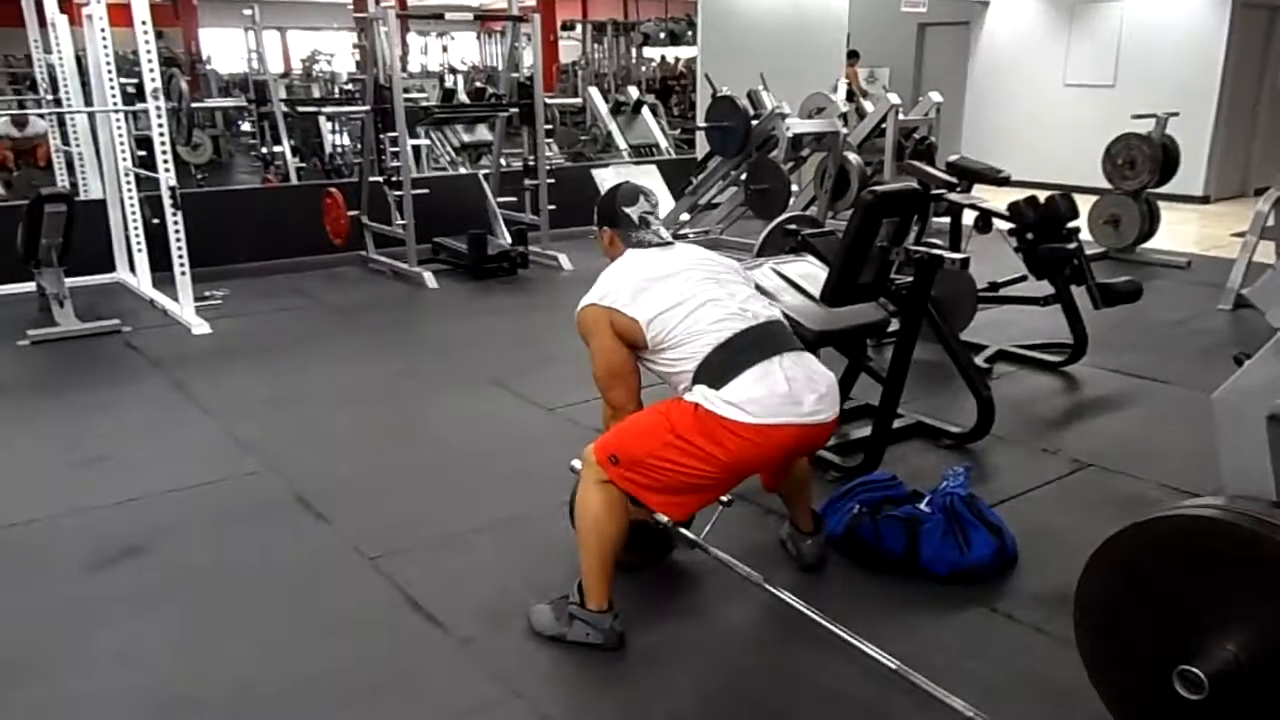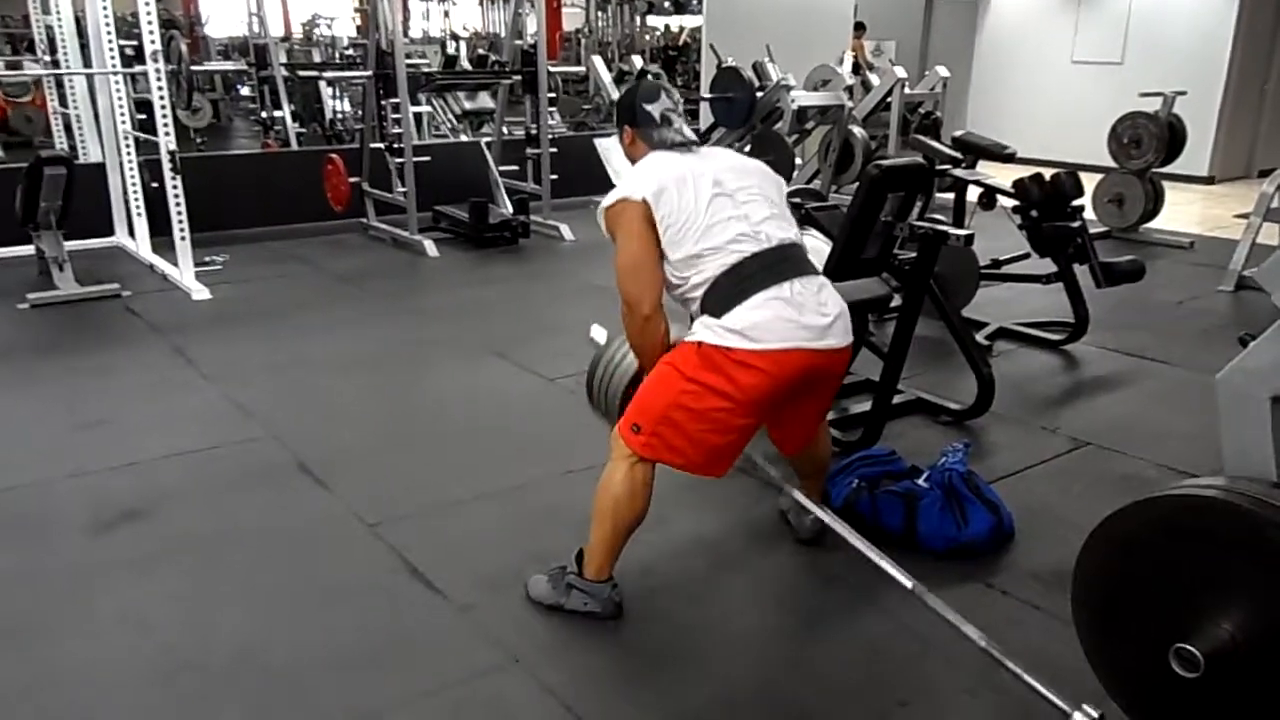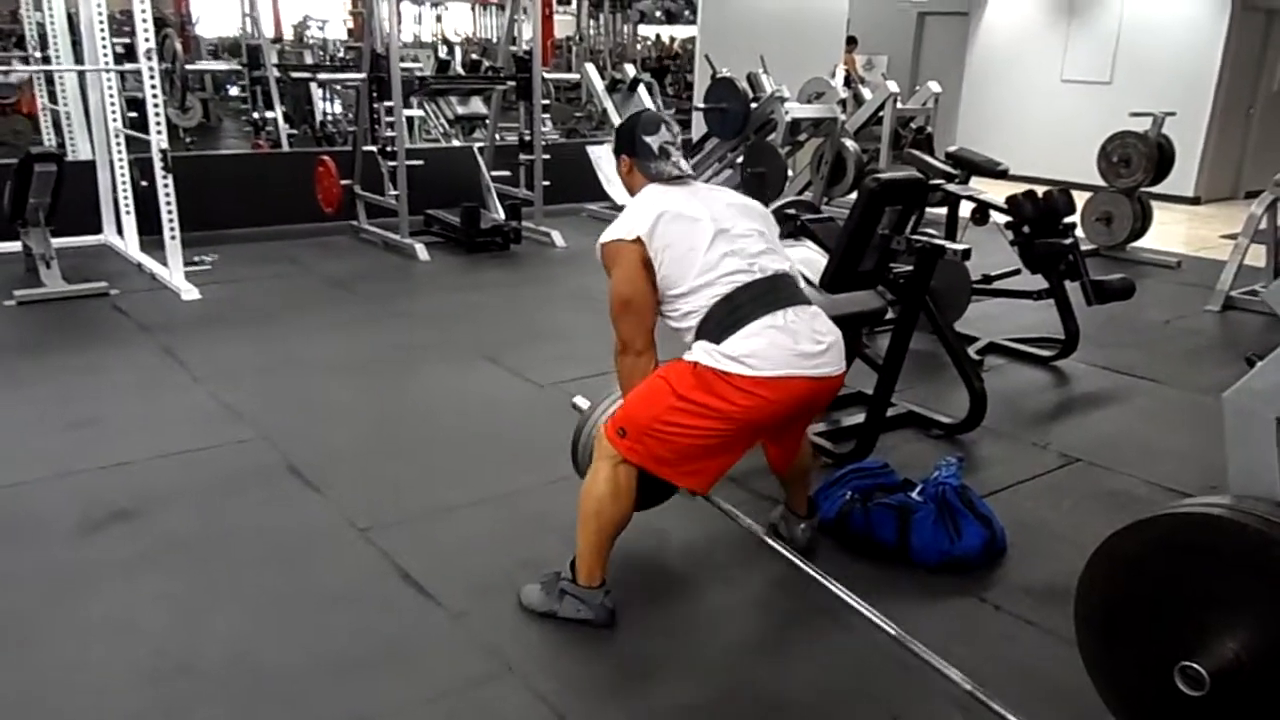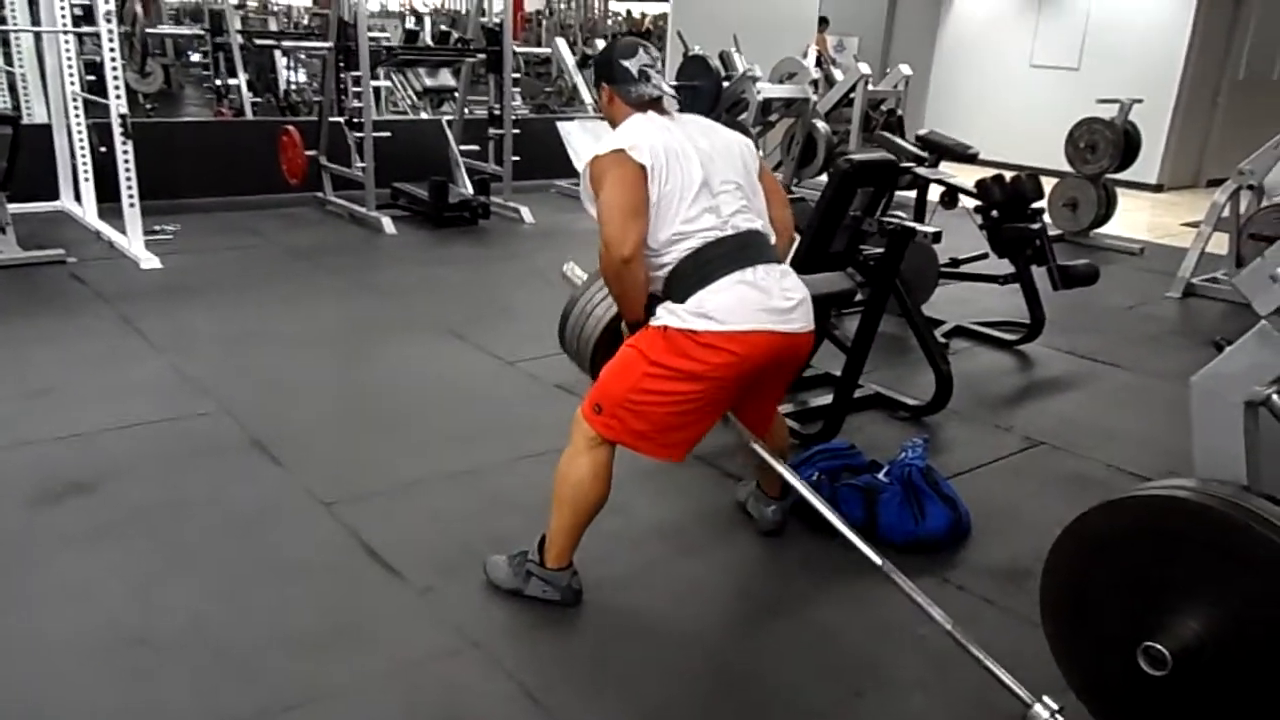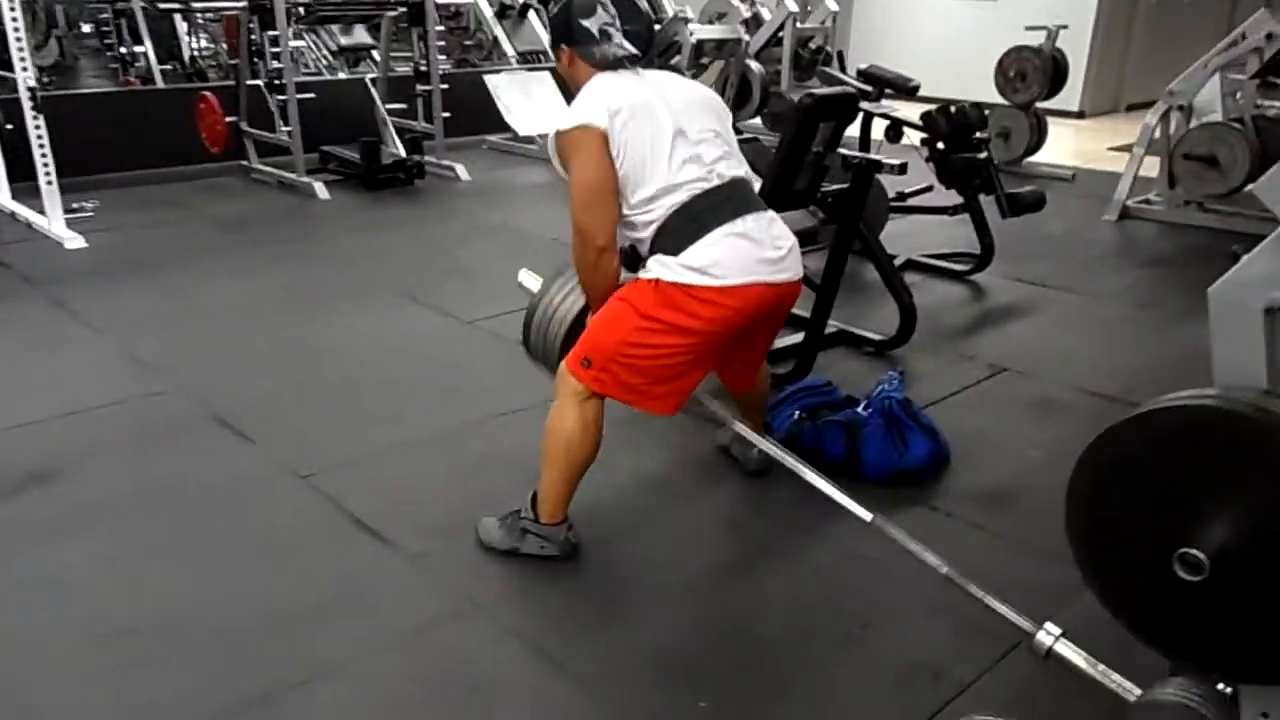
dt=1s
person 1, frame 1
left shoulder: (602, 304)
right shoulder: (714, 260)
left elbow: (623, 408)
left wrist: (633, 494)
left hip: (747, 414)
right hip: (819, 402)
left knee: (599, 466)
left ankle: (592, 616)
right ankle: (806, 535)
person 1, frame 2
left shoulder: (632, 194)
right shoulder: (748, 165)
left elbow: (642, 310)
left wrist: (659, 374)
left hip: (749, 339)
right hip: (831, 326)
left knee: (633, 447)
right knee: (802, 424)
left ankle: (590, 583)
right ankle: (808, 510)
person 1, frame 3
left shoulder: (627, 231)
right shoulder: (738, 202)
left elbow: (636, 348)
left wrist: (648, 433)
left hip: (749, 364)
right hip: (824, 354)
left knee: (614, 448)
right knee: (784, 423)
left ankle: (584, 591)
right ankle: (798, 520)
person 1, frame 4
left shoulder: (618, 151)
right shoulder: (727, 135)
left elbow: (623, 253)
right elbow: (782, 226)
left wrist: (636, 322)
left hip: (715, 322)
right hip: (792, 313)
left knee: (593, 430)
right knee: (758, 407)
left ankle: (550, 570)
right ankle: (769, 501)
person 1, frame 5
left shoulder: (584, 119)
right shoulder: (691, 89)
left elbow: (597, 240)
left wrist: (604, 310)
left hip: (706, 274)
right hip: (780, 259)
left knee: (580, 383)
right knee: (742, 353)
left ankle: (544, 526)
right ankle: (753, 443)
